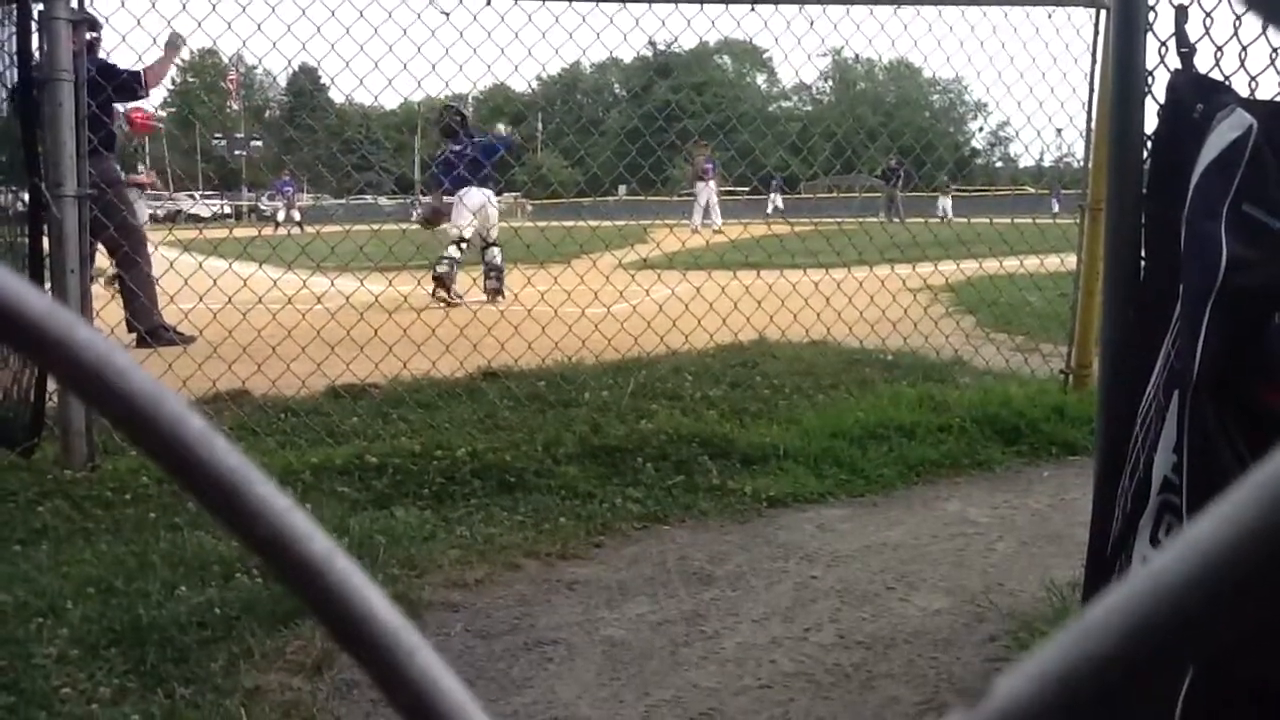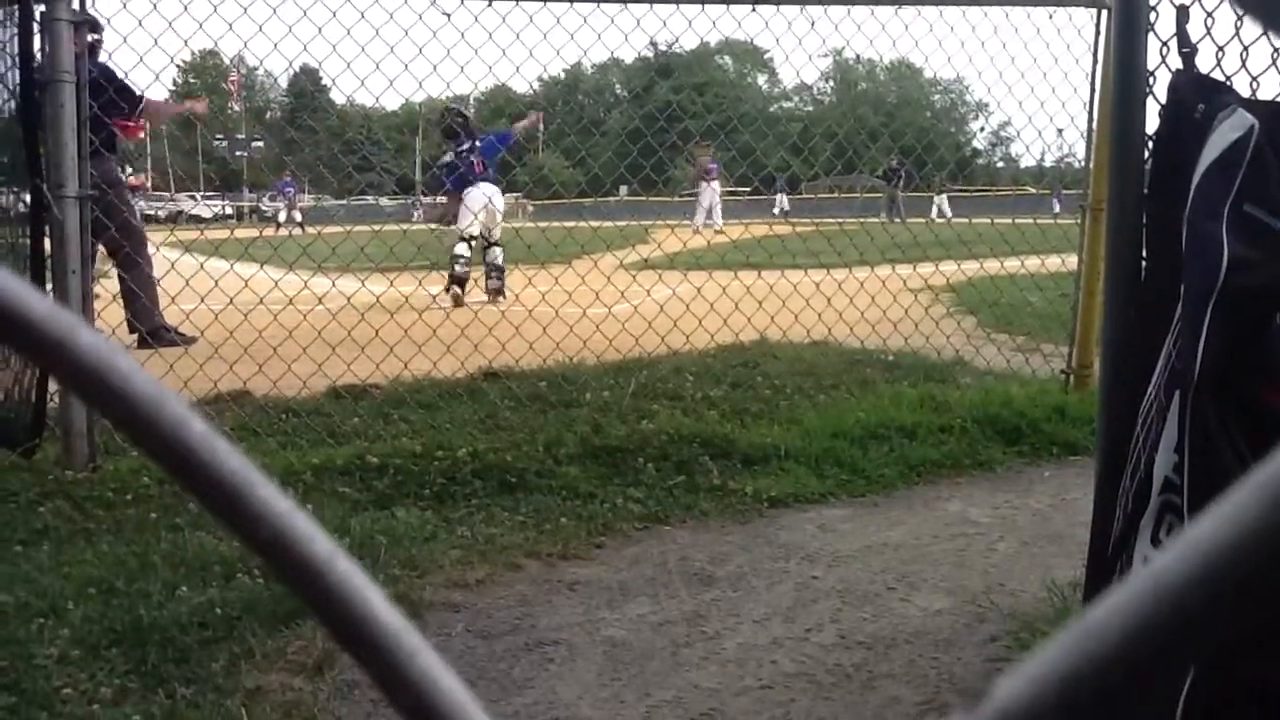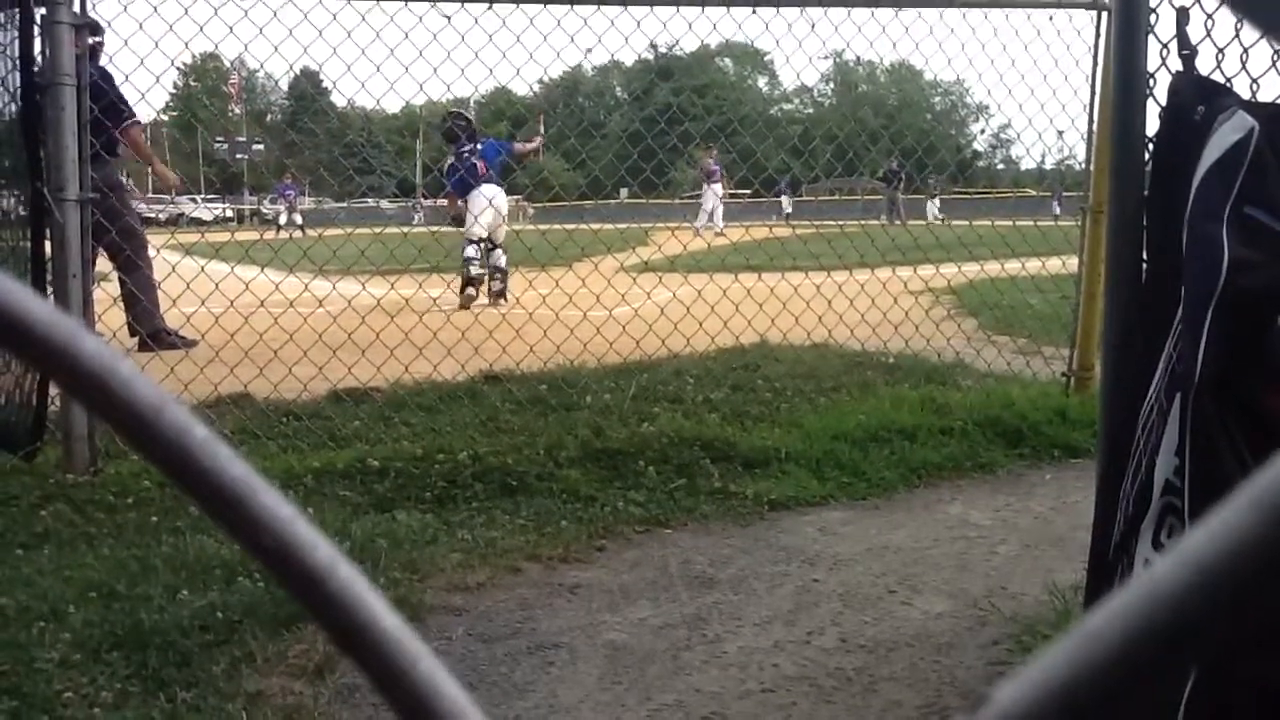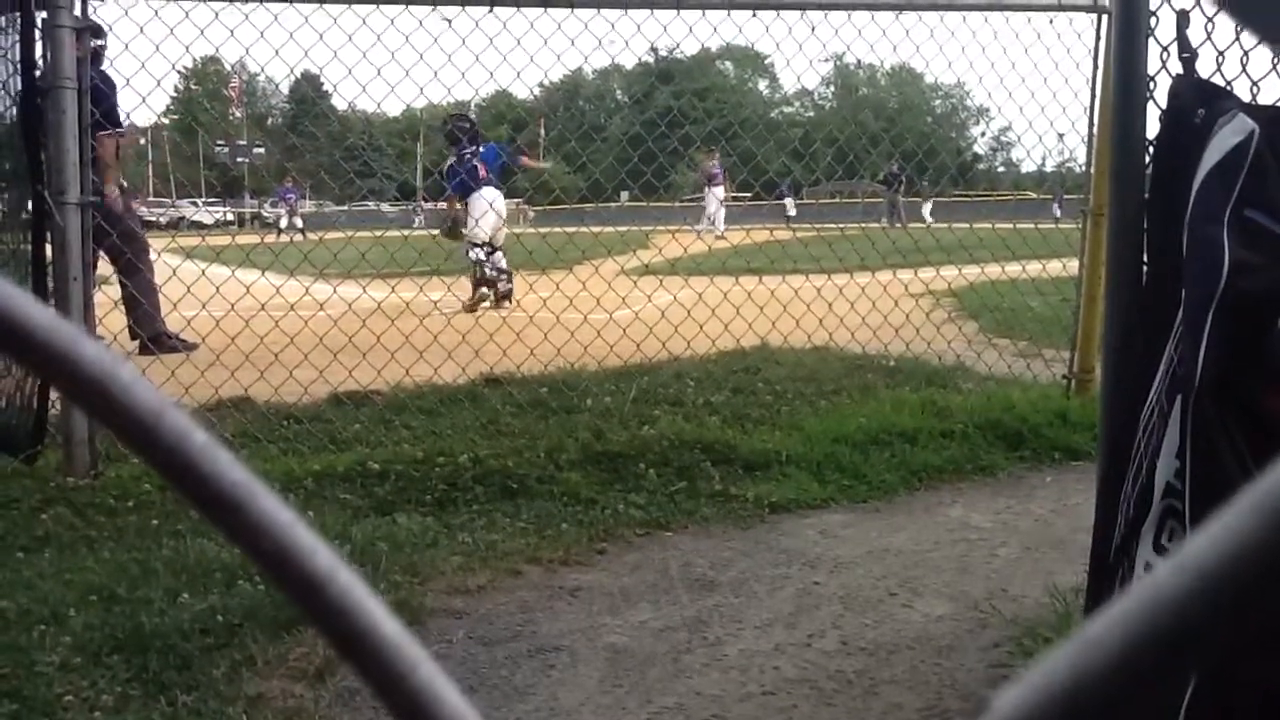
dt=0.1s
person 1, frame 1
right shoulder: (93, 70)
right elbow: (143, 82)
right wrist: (170, 53)
right hip: (96, 172)
right knee: (132, 248)
right ankle: (150, 327)
person 1, frame 2
right shoulder: (95, 72)
right elbow: (139, 109)
right wrist: (186, 107)
right hip: (97, 173)
right knee: (132, 250)
right ankle: (151, 329)
person 1, frame 3
right shoulder: (94, 76)
right elbow: (126, 124)
right wrist: (156, 166)
right hip: (98, 176)
right knee: (132, 252)
right ankle: (152, 331)
person 1, frame 4
right shoulder: (96, 79)
right elbow: (106, 132)
right wrist: (110, 182)
right hip: (96, 184)
right knee: (134, 255)
right ankle: (153, 335)
person 2, frame 1
left shoulder: (444, 156)
right shoulder: (481, 144)
left elbow: (436, 185)
right elbow: (511, 144)
left wrist: (436, 206)
right wrist: (500, 134)
left hip: (462, 197)
right hip: (486, 197)
left knee: (458, 243)
right knee: (491, 244)
left ankle: (443, 282)
right ankle: (495, 289)
person 2, frame 2
left shoulder: (449, 160)
right shoulder: (486, 141)
left elbow: (451, 193)
right elbow: (513, 131)
left wrist: (450, 212)
right wrist: (532, 120)
left hip: (471, 196)
right hip: (493, 194)
left knee: (465, 240)
right knee: (493, 243)
left ankle: (458, 282)
right ankle: (496, 290)
person 2, frame 3
left shoulder: (453, 162)
right shoulder: (488, 145)
left elbow: (453, 195)
right elbow: (516, 148)
left wrist: (453, 213)
right wrist: (534, 145)
left hip: (477, 197)
right hip: (498, 196)
left knee: (473, 242)
right knee: (496, 246)
left ankle: (471, 284)
right ankle: (498, 292)
person 2, frame 4
left shoulder: (455, 163)
right shoulder: (490, 149)
left elbow: (453, 195)
right elbow: (517, 160)
left wrist: (452, 216)
right wrist: (540, 166)
left hip: (477, 201)
right hip: (497, 200)
left knee: (476, 246)
right knee: (495, 248)
left ankle: (482, 284)
right ankle: (503, 295)
